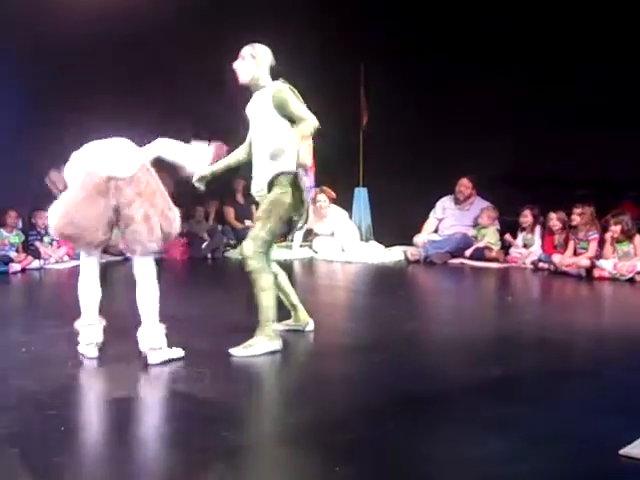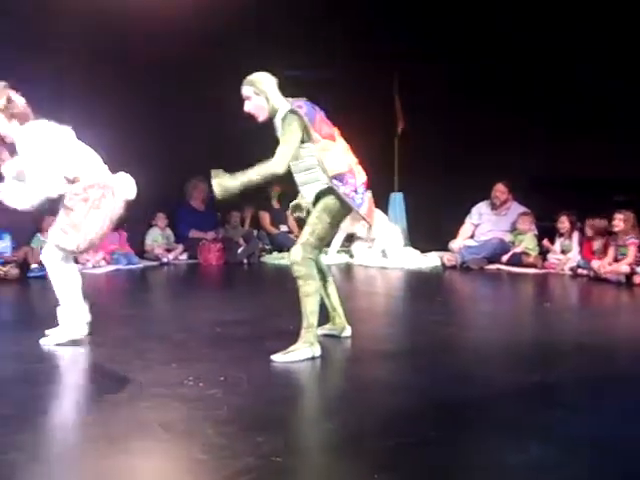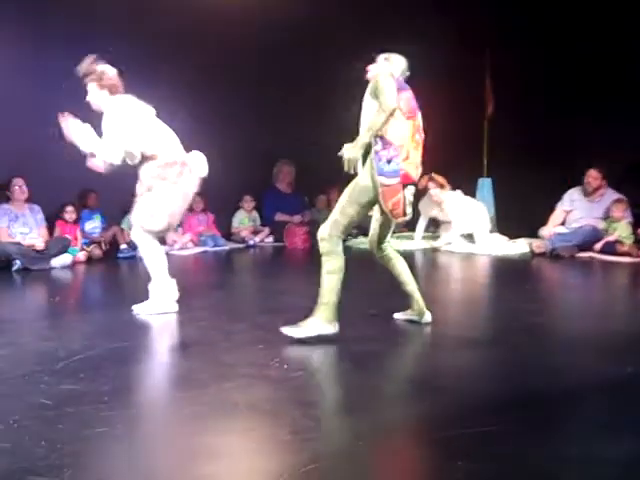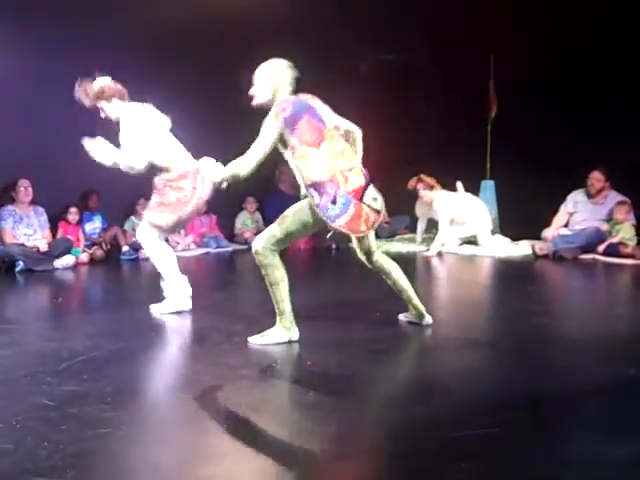
dt=0.7s
person 1, frame 1
left shoulder: (279, 92)
right shoulder: (258, 100)
left elbow: (310, 121)
right elbow: (250, 146)
left wrist: (291, 144)
right wrist: (213, 168)
left hip: (285, 183)
right hip: (269, 186)
left knee: (253, 249)
right knee: (259, 254)
left ankle: (268, 334)
right ankle: (300, 317)
person 1, frame 2
left shoulder: (291, 117)
right shoulder: (293, 113)
left elbow: (279, 165)
left wrist: (235, 183)
right wrist: (304, 196)
left hip: (336, 191)
right hip: (331, 191)
left knee: (301, 255)
right knee: (310, 255)
left ankle: (308, 341)
right ankle: (338, 322)
person 1, frame 3
left shoulder: (382, 78)
right shoulder: (406, 97)
left elbow: (390, 104)
left wrist: (360, 143)
left hip: (383, 167)
right hip: (401, 175)
left knee: (330, 232)
right knee: (379, 245)
left ankle: (325, 316)
right ankle: (419, 308)
person 1, frame 4
left shoulder: (278, 115)
right shoulder: (311, 103)
left elbow: (247, 165)
right elbow: (354, 132)
left wrist: (221, 174)
left hip: (329, 197)
right hip: (353, 189)
left knee: (264, 246)
right knee: (370, 254)
left ankle: (285, 326)
right ankle: (418, 311)
person 2, frame 1
left shoulder: (74, 165)
right shoulder: (125, 150)
right elbow: (157, 148)
right wrist: (198, 155)
left hip: (97, 183)
right hip: (133, 180)
left knee: (88, 259)
right knee: (144, 263)
left ankle: (89, 338)
right ankle: (154, 345)
person 2, frame 2
left shoulder: (30, 139)
right shoulder: (33, 136)
left elbow: (51, 181)
left hip: (92, 193)
right hip: (87, 193)
left knee: (54, 255)
right knee: (59, 256)
left ankle: (72, 324)
right ankle: (77, 319)
person 2, frame 3
left shoulder: (118, 110)
right shoulder: (117, 110)
left elbow: (112, 152)
left hip: (169, 171)
right hip: (161, 172)
left knee: (143, 233)
right knee: (142, 233)
left ankle: (165, 297)
right ankle: (164, 294)
person 2, frame 4
left shoulder: (132, 120)
right shoulder: (139, 112)
left elbow: (136, 163)
left wrist: (104, 150)
left hip: (182, 179)
right hip: (178, 177)
left knee: (148, 234)
right knee: (154, 238)
left ankle: (177, 295)
right ankle: (179, 294)
